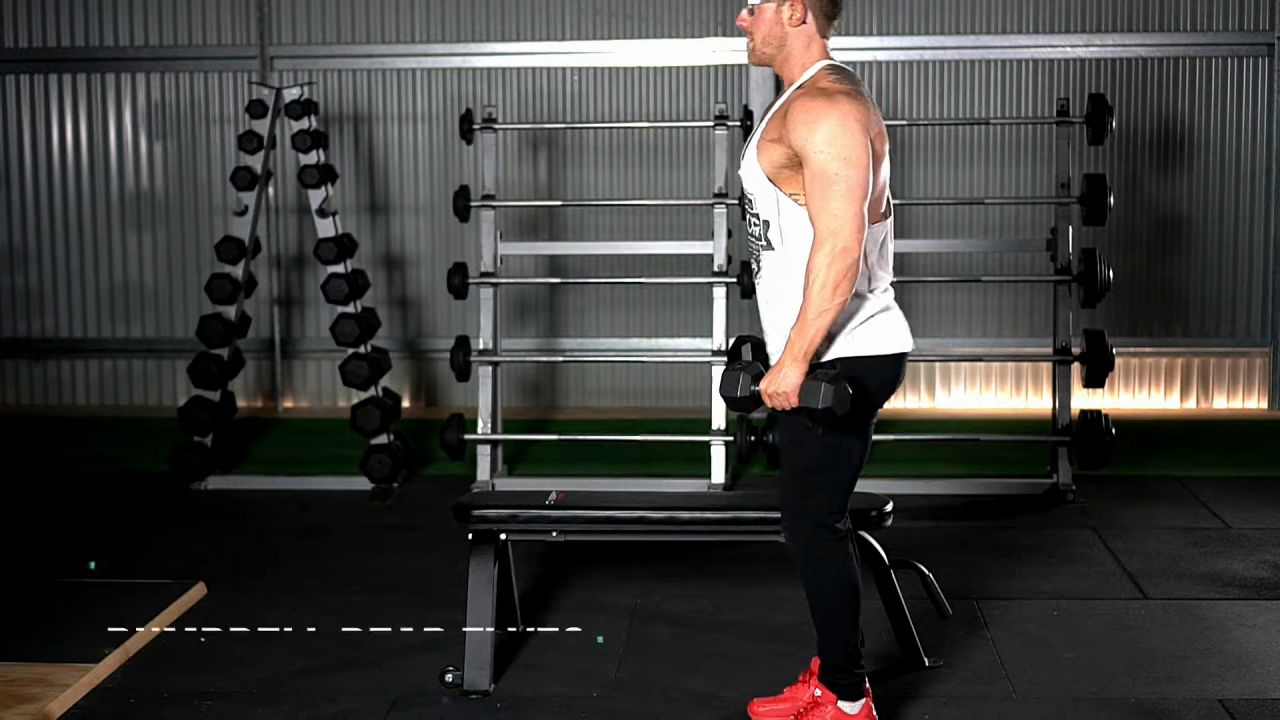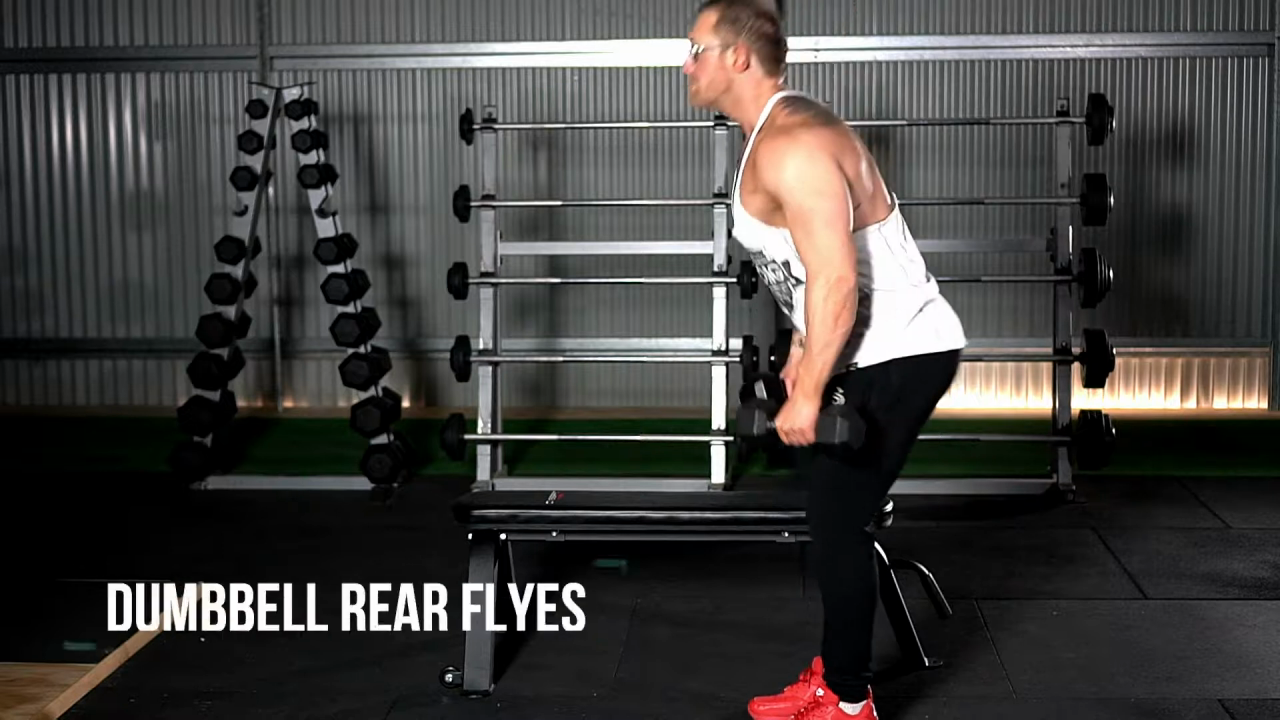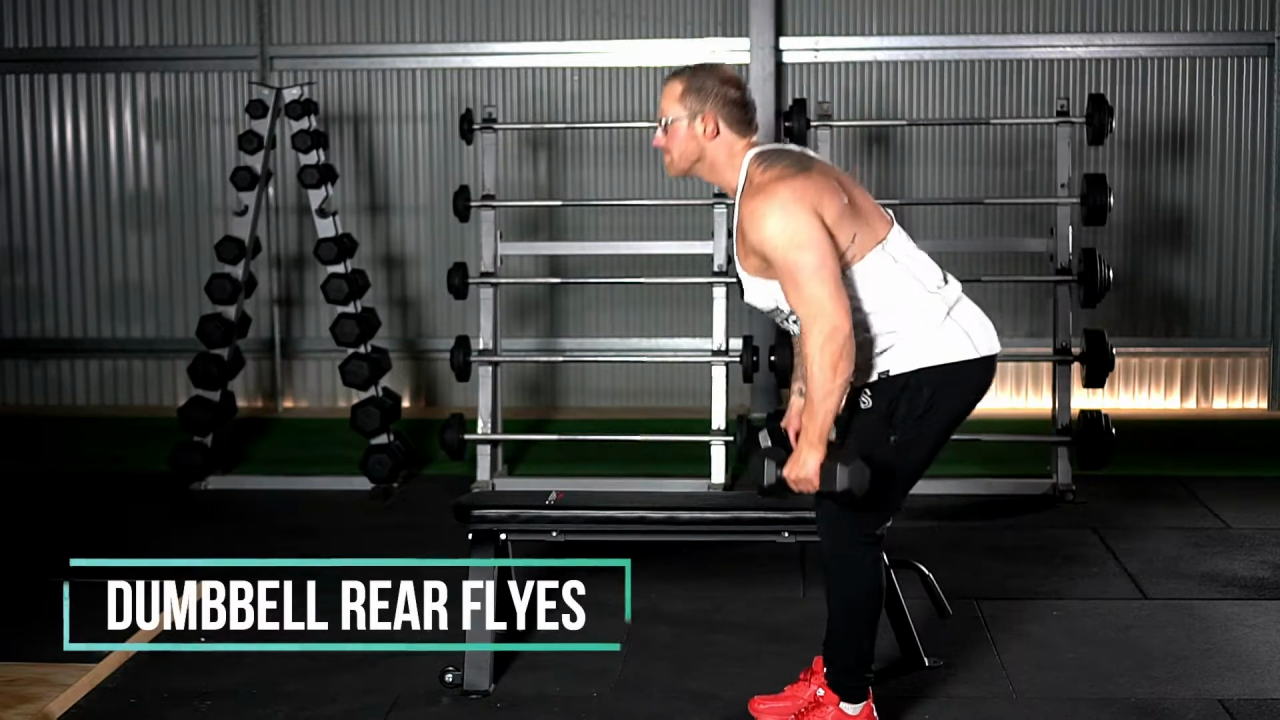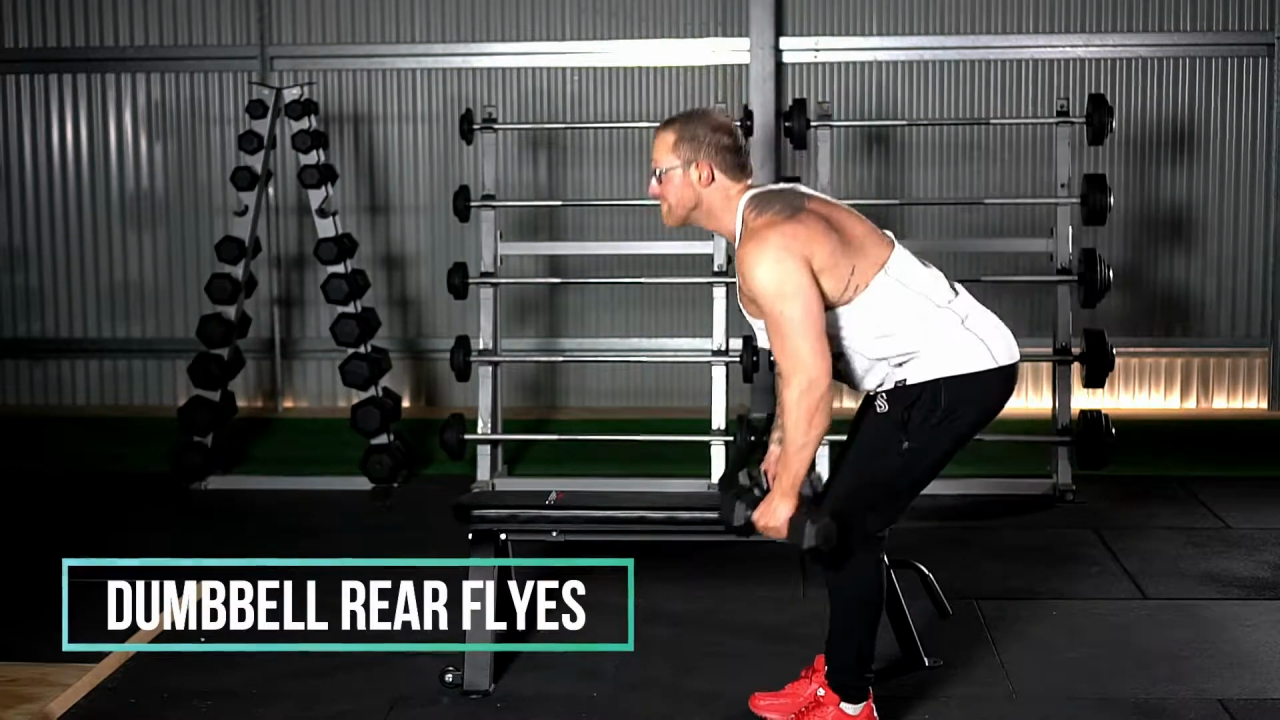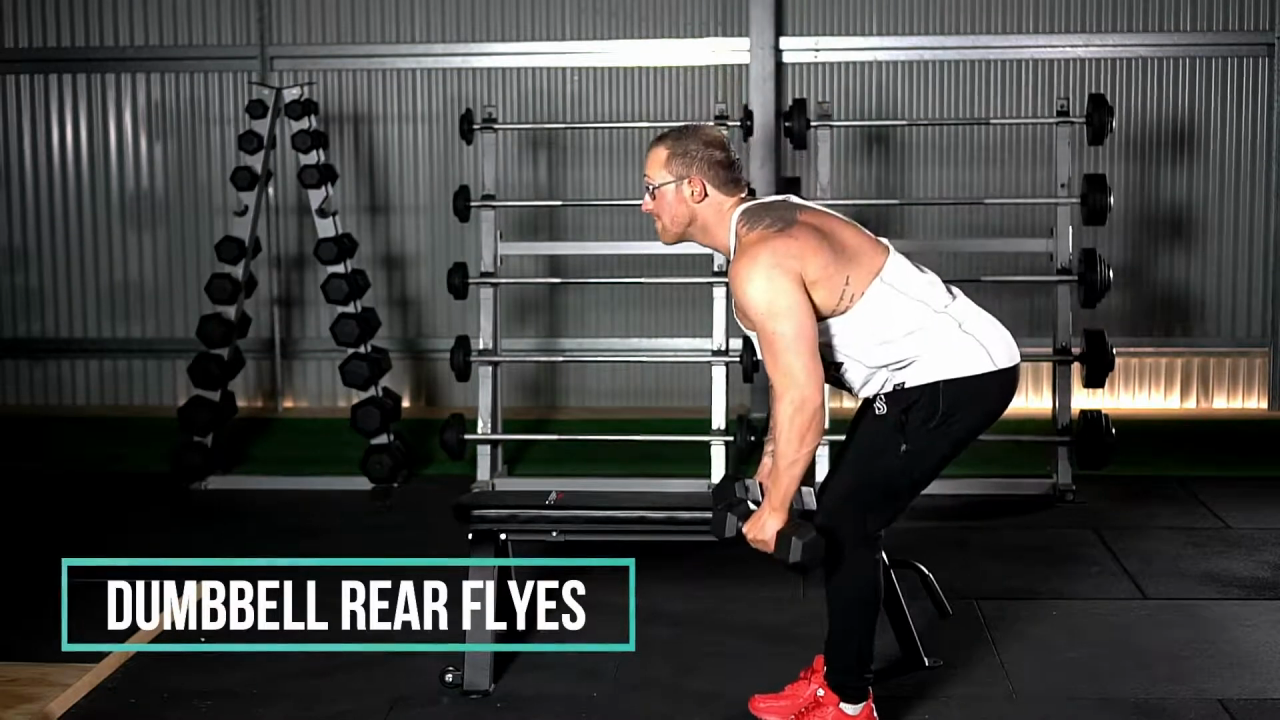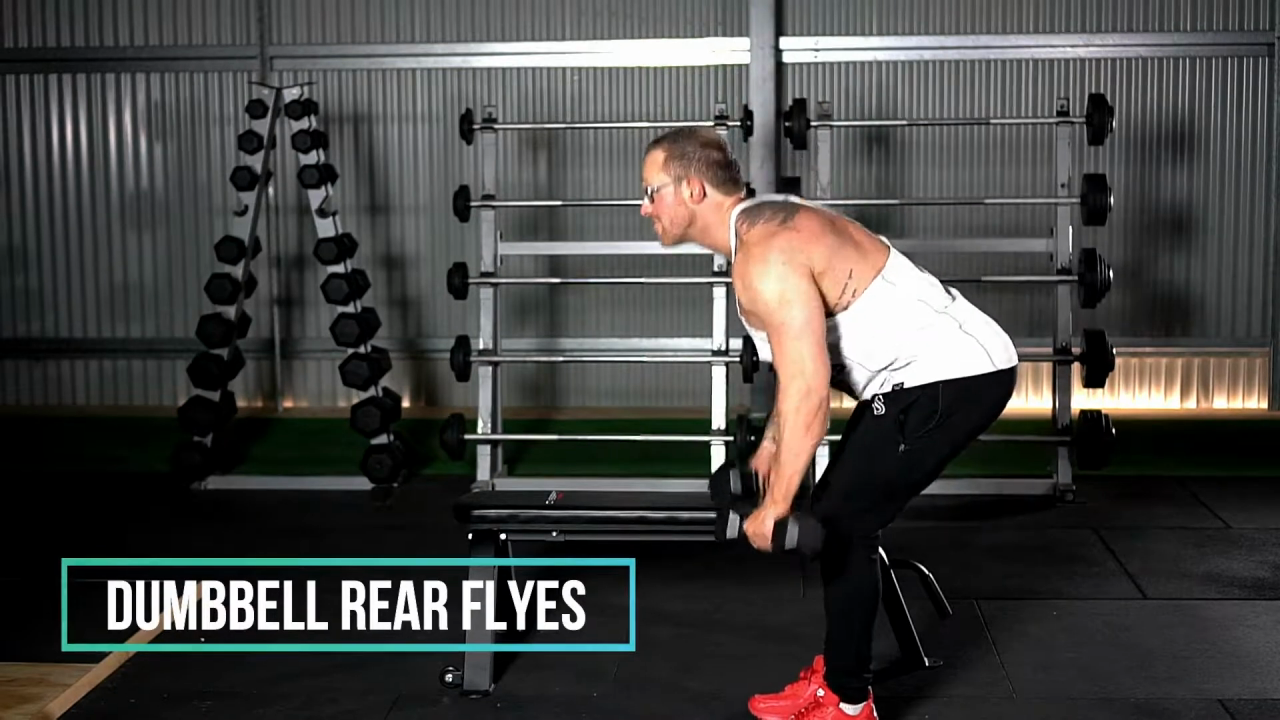
dt=0.4s
person 1, frame 1
left shoulder: (824, 108)
right shoulder: (812, 101)
left elbow: (842, 248)
left wrist: (793, 360)
right wrist: (793, 351)
left hip: (843, 356)
right hip: (835, 350)
left knee: (812, 523)
right knee: (816, 518)
person 1, frame 2
left shoulder: (789, 144)
right shoulder: (783, 131)
left elbow: (835, 278)
left wrist: (807, 395)
right wrist: (801, 354)
left hip: (900, 354)
right hip: (891, 348)
left knee: (839, 522)
right knee: (834, 516)
person 1, frame 3
left shoulder: (770, 201)
right shoulder: (771, 177)
left elbow: (831, 329)
right elbow: (814, 309)
left wrist: (814, 443)
right wrist: (801, 399)
left hip: (936, 361)
right hip: (926, 352)
left knee: (848, 520)
right knee: (843, 514)
person 1, frame 4
left shoulder: (766, 247)
right shoulder: (771, 214)
left elbow: (810, 380)
right elbow: (802, 356)
left wrist: (785, 493)
right wrist: (779, 446)
left hip: (955, 372)
right hip: (943, 360)
left knee: (849, 521)
right knee: (847, 511)
person 1, frame 5
left shoulder: (759, 262)
right shoulder: (766, 225)
left elbow: (802, 397)
right elbow: (797, 371)
left wrist: (774, 508)
right wrist: (771, 461)
left hip: (956, 375)
right hip: (945, 363)
left knee: (844, 524)
right knee: (841, 512)
person 1, frame 6
left shoulder: (764, 253)
right shoulder: (763, 231)
left elbow: (810, 386)
right elbow: (804, 355)
left wrist: (774, 501)
right wrist: (770, 446)
left hip: (953, 377)
right hip: (937, 369)
left knee: (841, 525)
right knee: (840, 513)
